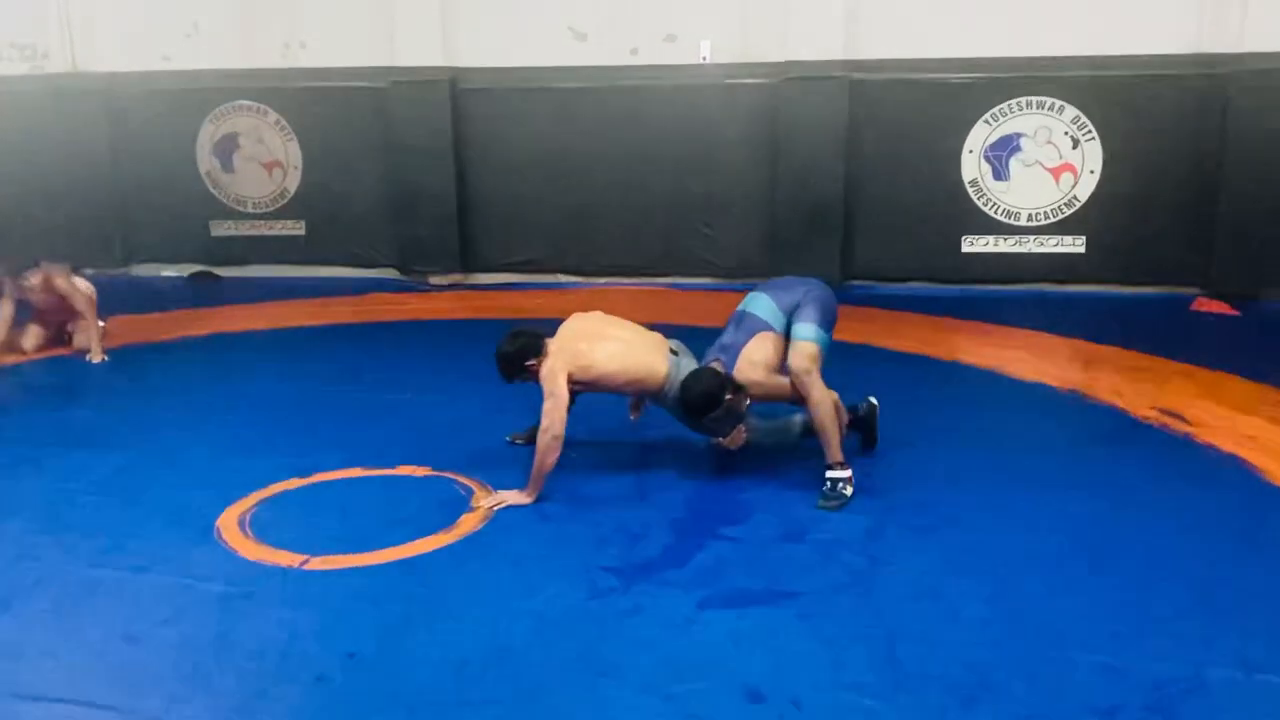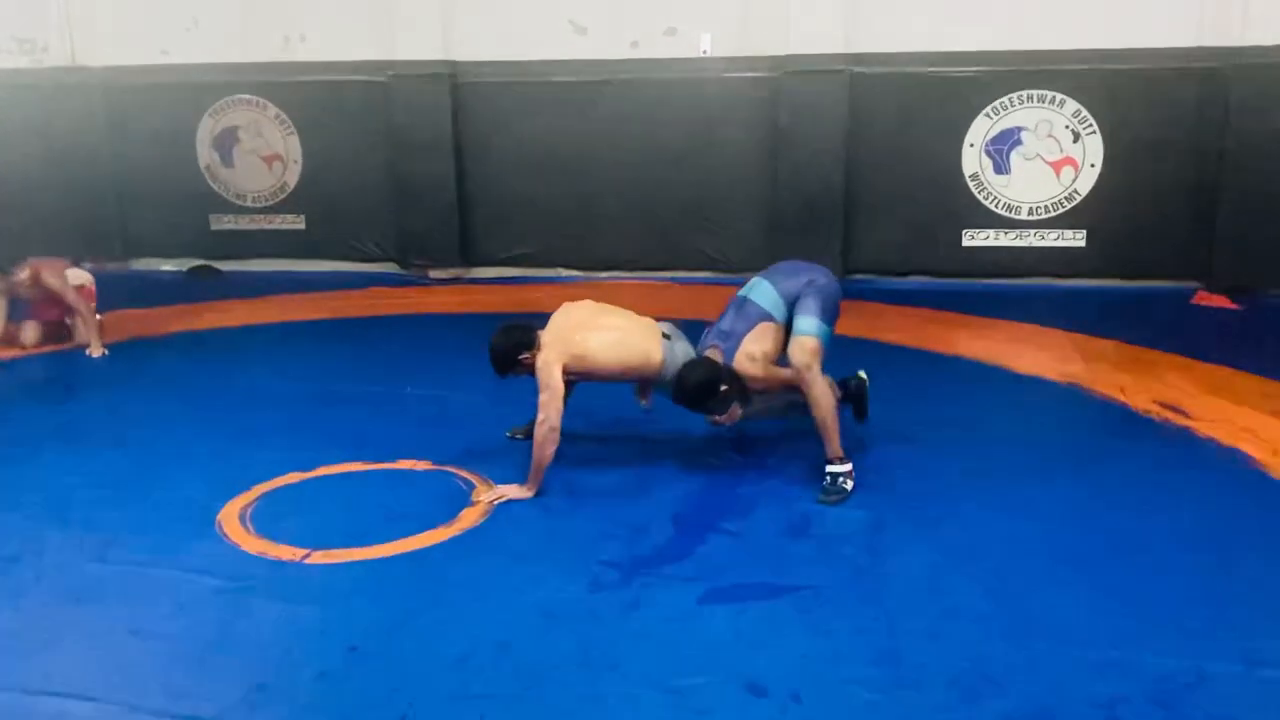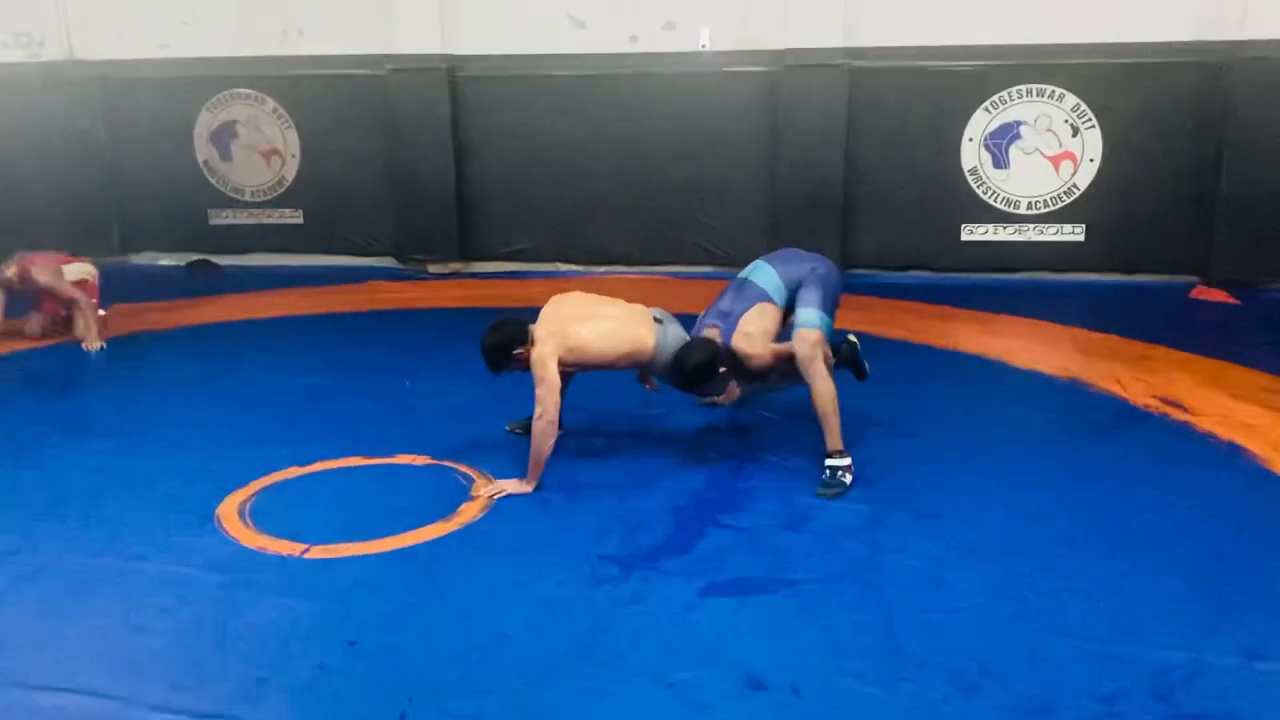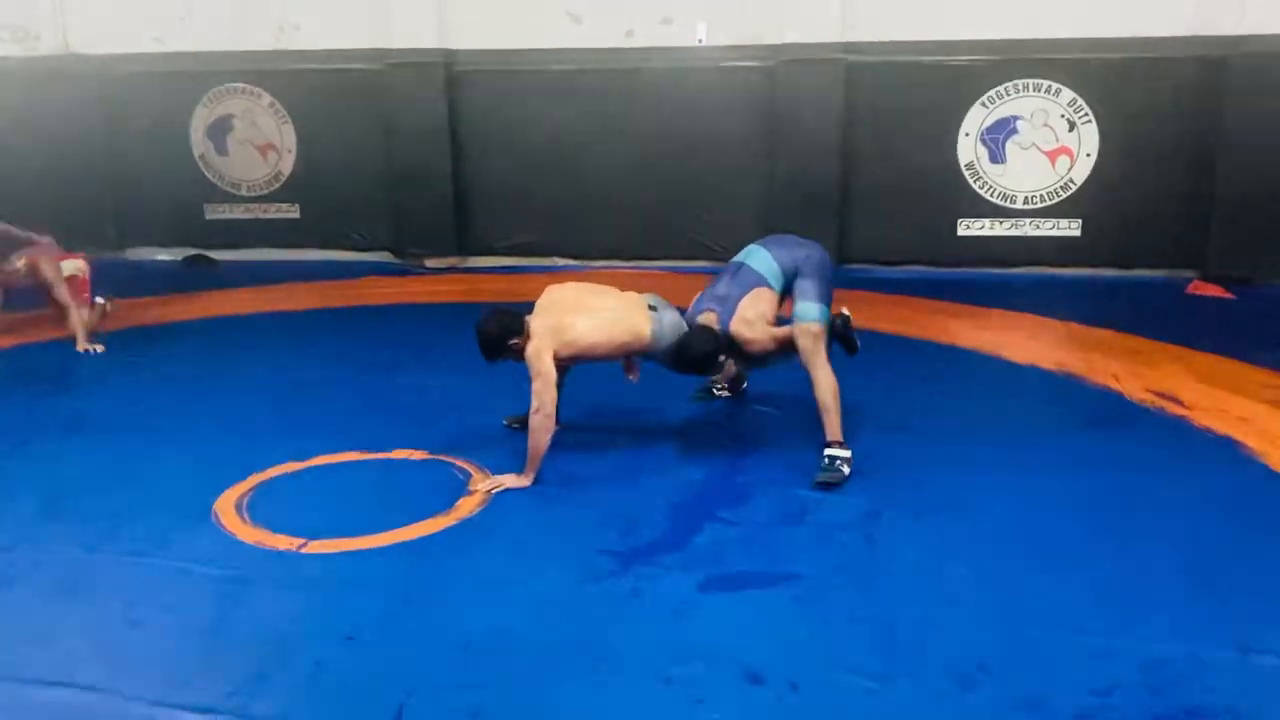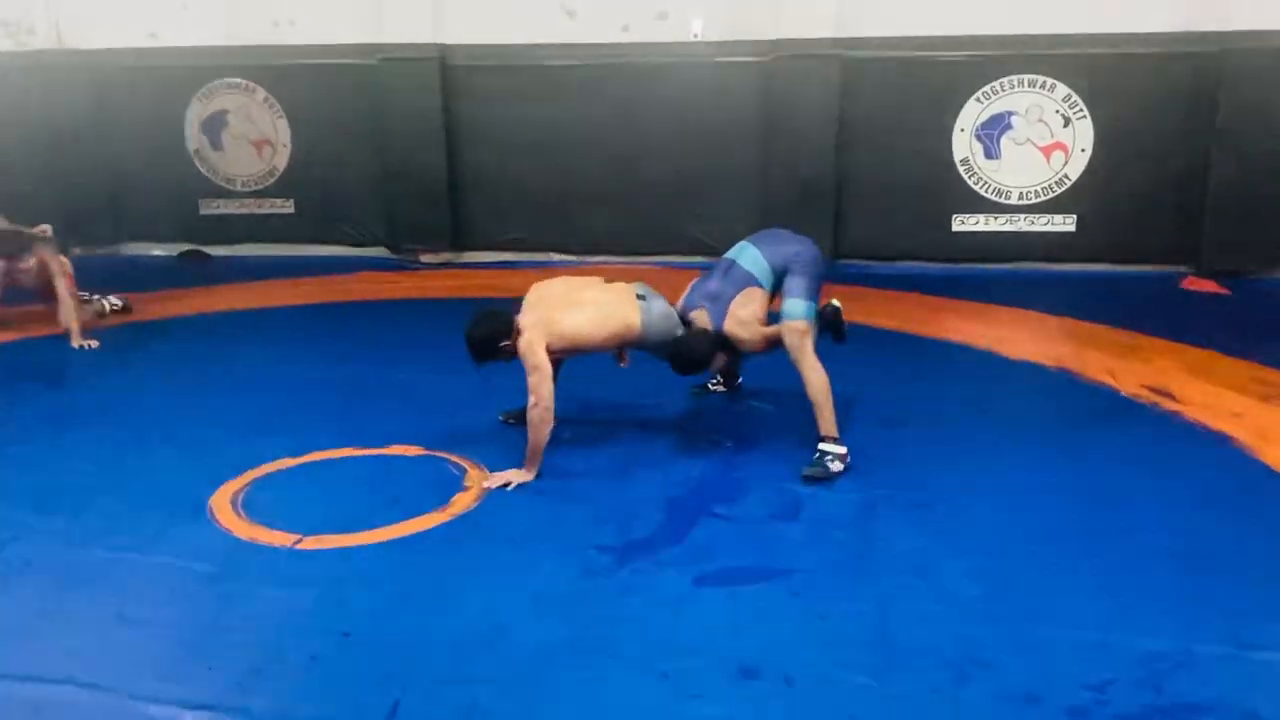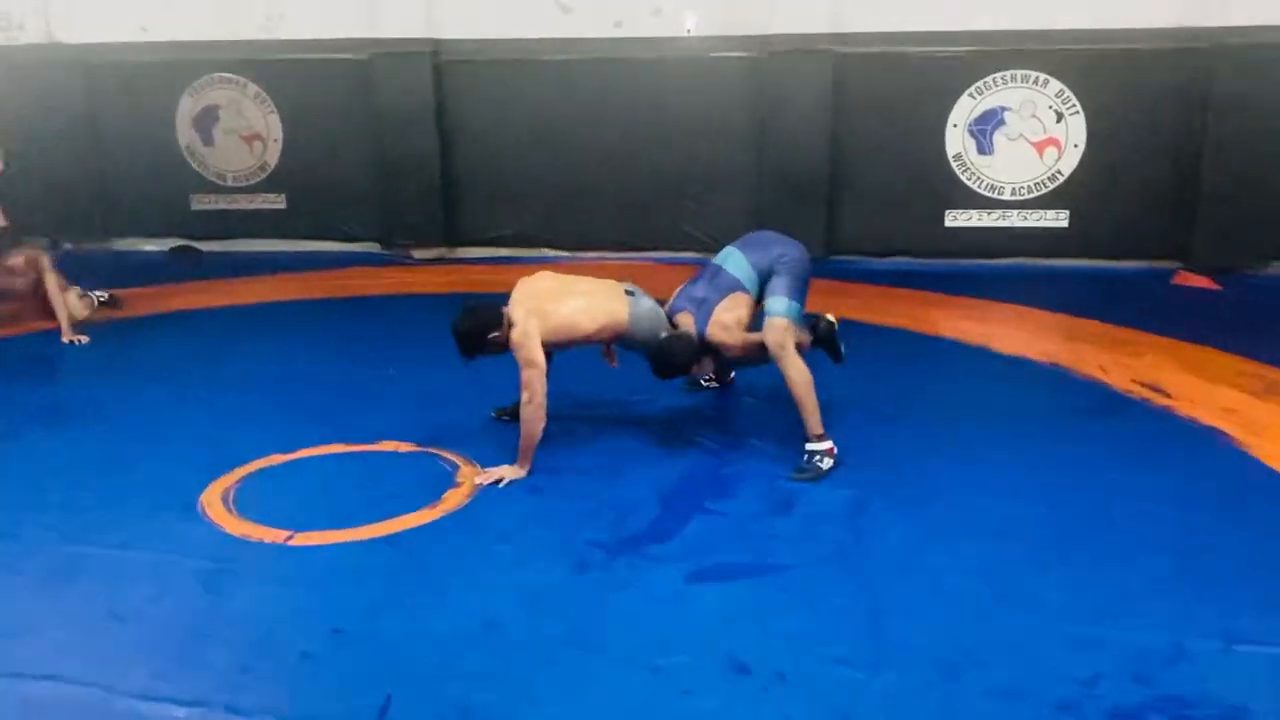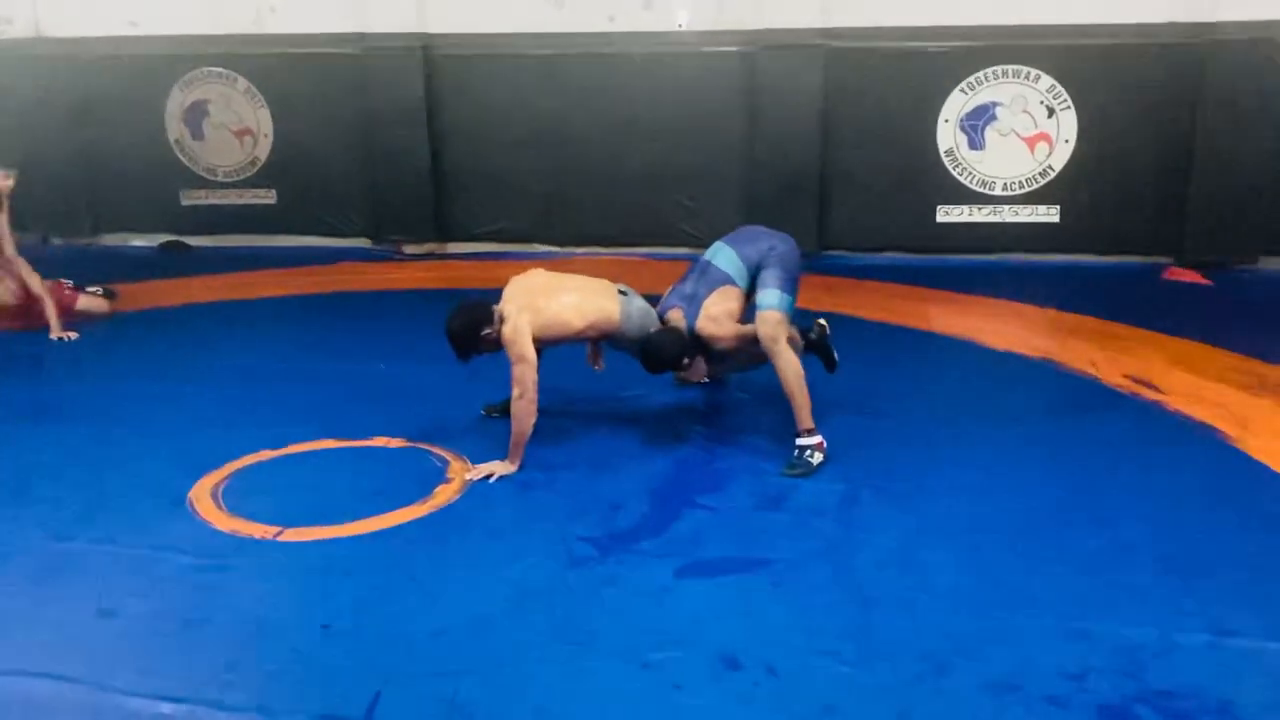
dt=0.2s
person 1, frame 1
left shoulder: (553, 366)
right shoulder: (576, 323)
left elbow: (553, 433)
left wrist: (529, 493)
left hip: (677, 386)
right hip: (671, 350)
left knee: (751, 433)
left ankle: (851, 417)
person 1, frame 2
left shoulder: (548, 359)
right shoulder: (567, 312)
left elbow: (550, 425)
left wrist: (529, 488)
left hip: (670, 366)
right hip: (663, 335)
person 1, frame 3
left shoulder: (543, 353)
right shoulder: (557, 304)
left elbow: (546, 419)
left wrist: (528, 482)
left hip: (663, 349)
right hip: (655, 319)
person 1, frame 4
left shoulder: (538, 346)
right shoulder: (552, 294)
left elbow: (543, 412)
right elbow: (613, 294)
left wrist: (526, 476)
left hip: (661, 336)
right hip: (650, 306)
person 1, frame 5
left shoulder: (530, 341)
right shoulder: (538, 292)
left elbow: (541, 406)
left wrist: (528, 470)
left hip: (651, 325)
right hip: (637, 295)
person 1, frame 6
left shoulder: (523, 334)
right shoulder: (525, 287)
left elbow: (533, 401)
left wrist: (521, 466)
left hip: (640, 323)
right hip: (625, 294)
person 1, frame 7
left shoulder: (514, 329)
right shoulder: (518, 284)
left elbow: (525, 397)
left wrist: (512, 462)
left hip: (628, 322)
right hip: (617, 294)
person 2, frame 1
left shoulder: (752, 380)
right shoulder: (708, 373)
left elbow: (824, 397)
left hip: (810, 295)
right hip: (775, 293)
left knee: (802, 370)
left ankle: (839, 470)
person 2, frame 2
left shoulder: (750, 370)
right shoulder: (705, 358)
left hip: (815, 284)
right hip: (780, 277)
left knee: (803, 365)
left ankle: (839, 464)
person 2, frame 3
left shoulder: (750, 351)
right shoulder: (700, 338)
left elbow: (805, 355)
right wrist: (738, 382)
left hip: (815, 273)
right hip: (780, 265)
left knee: (808, 356)
left ankle: (838, 458)
person 2, frame 4
left shoulder: (750, 337)
right shoulder: (694, 318)
left elbow: (797, 336)
left hip: (807, 260)
right hip: (772, 252)
left knee: (811, 350)
left ankle: (837, 449)
right ankle: (736, 382)
person 2, frame 5
left shoulder: (742, 334)
right shoulder: (684, 310)
left elbow: (790, 335)
left hip: (798, 255)
right hip: (765, 245)
left knee: (799, 345)
left ankle: (832, 445)
right ankle: (729, 377)
person 2, frame 6
left shoulder: (725, 339)
right shoulder: (671, 312)
left elbow: (773, 341)
left hip: (785, 258)
right hip: (754, 246)
left knee: (778, 343)
left ankle: (820, 443)
person 2, frame 7
left shoulder: (716, 333)
right shoulder: (664, 312)
left elbow: (763, 334)
left hip: (775, 251)
right hip: (744, 241)
left knee: (770, 336)
left ankle: (810, 438)
